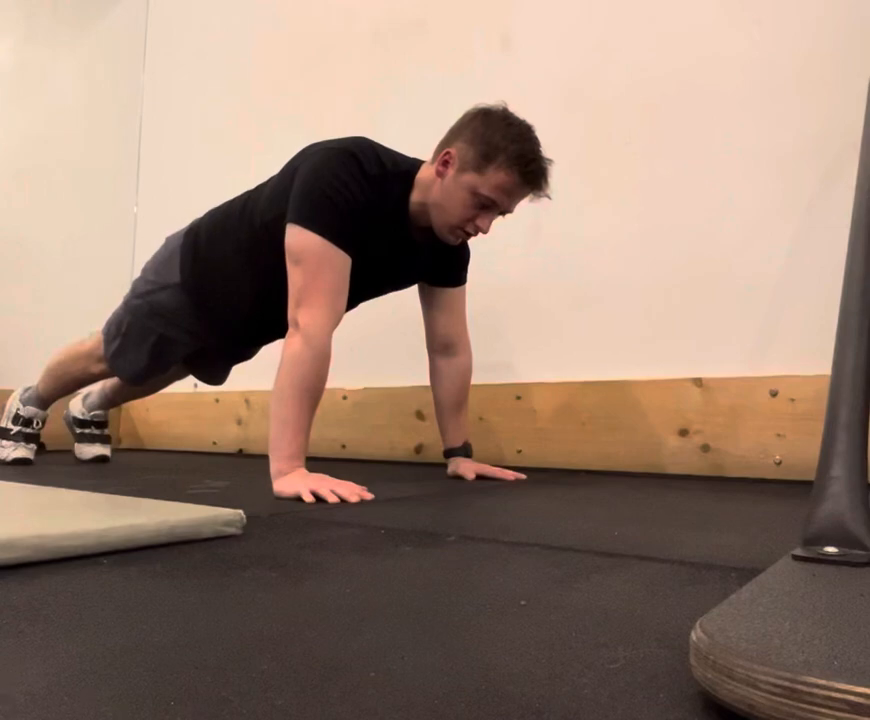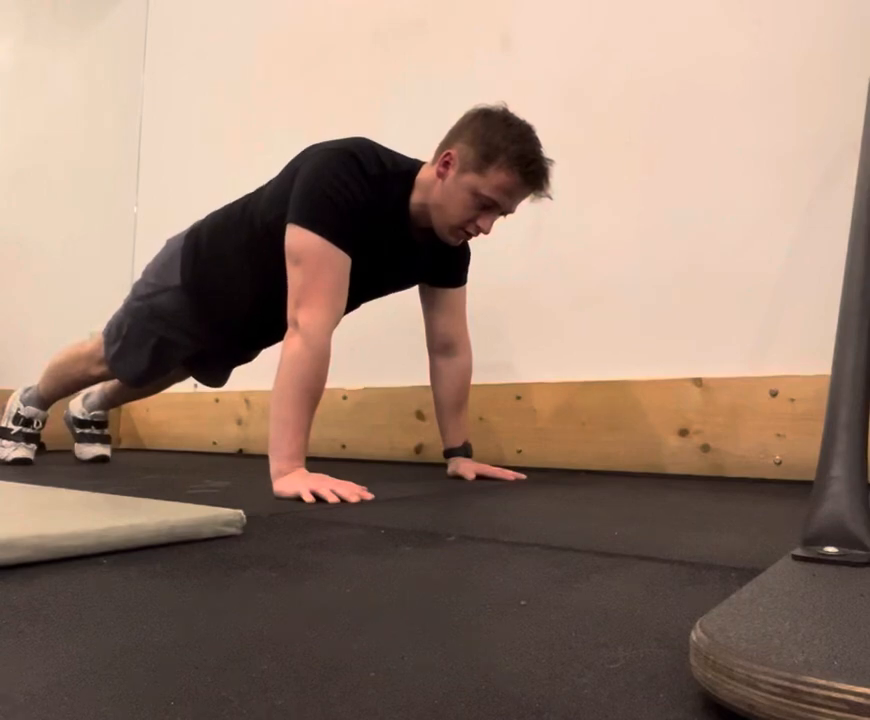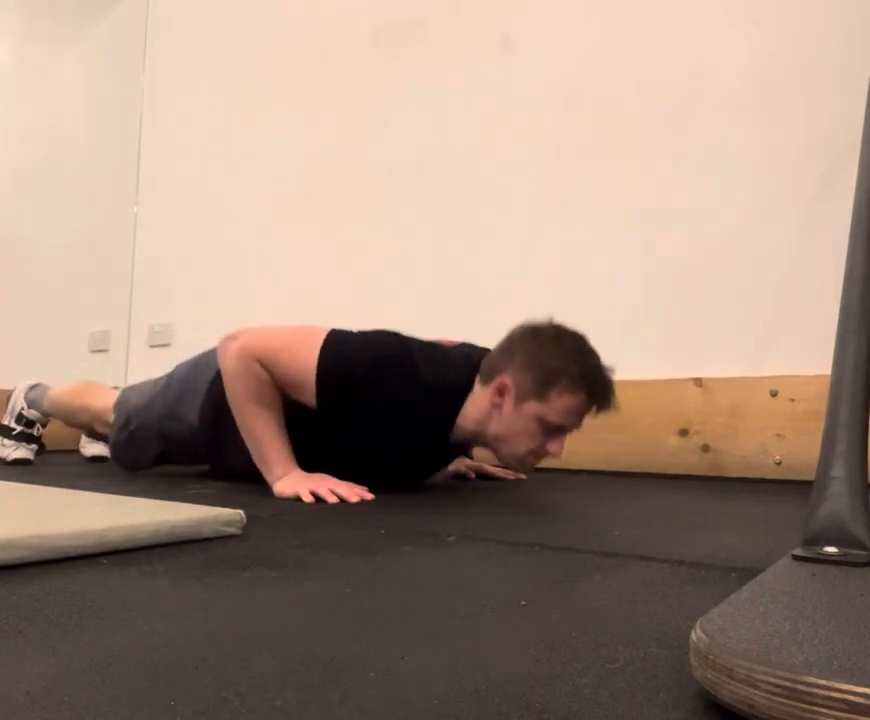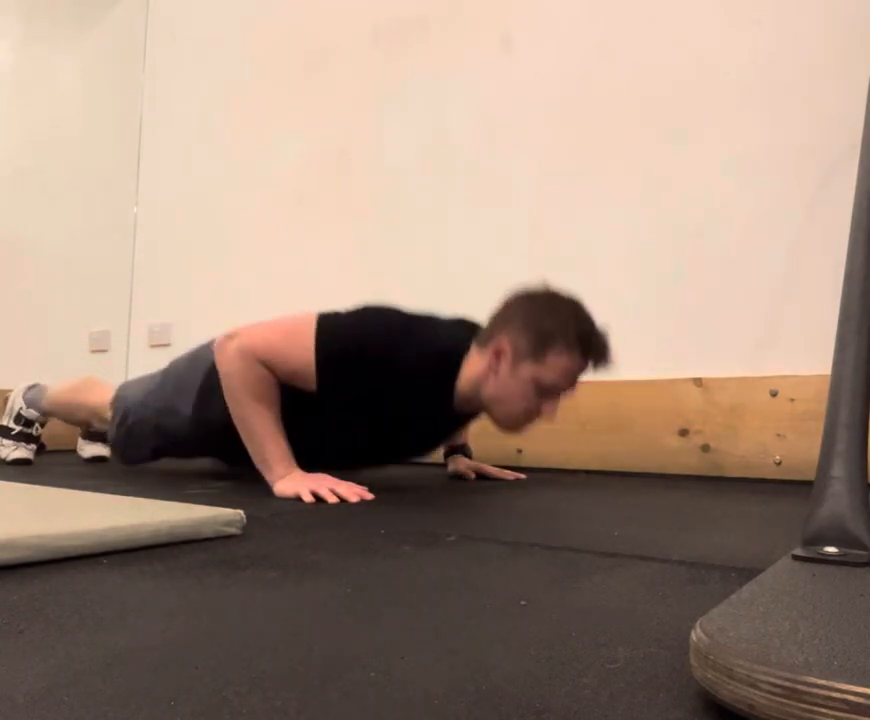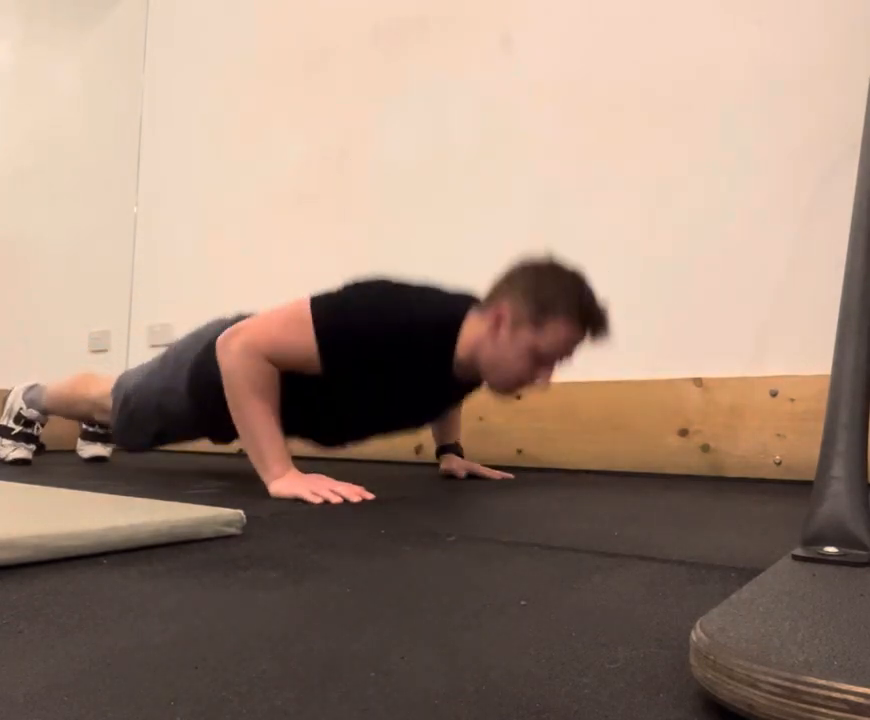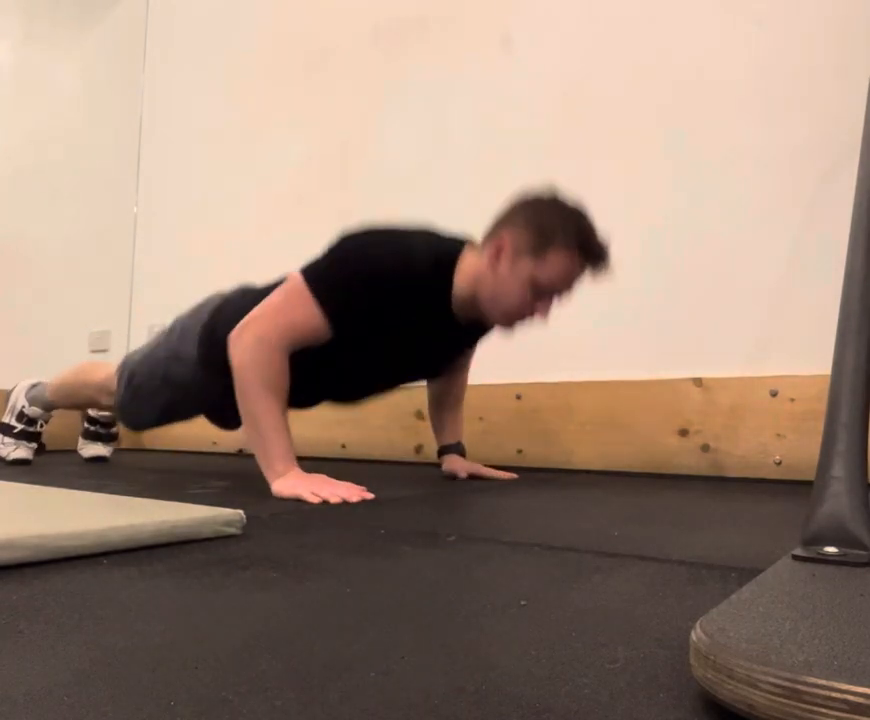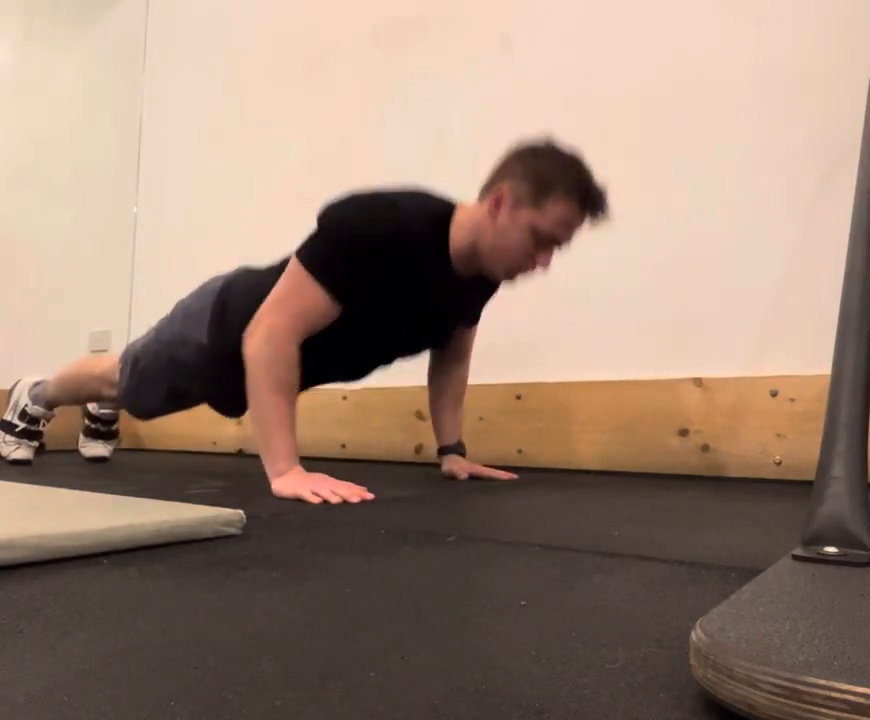
dt=0.7s
person 1, frame 1
left shoulder: (446, 237)
right shoulder: (342, 176)
left elbow: (449, 347)
right elbow: (310, 327)
left wrist: (459, 452)
right wrist: (287, 469)
left hip: (245, 319)
right hip: (194, 277)
left knee: (157, 376)
right knee: (111, 357)
left ankle: (90, 410)
person 1, frame 2
left shoulder: (447, 238)
right shoulder: (344, 177)
left elbow: (449, 347)
right elbow: (310, 328)
left wrist: (458, 451)
right wrist: (287, 469)
left hip: (244, 322)
right hip: (193, 280)
left knee: (158, 378)
right knee: (110, 359)
left ankle: (90, 411)
person 1, frame 3
left shoulder: (474, 378)
right shoulder: (394, 380)
right elbow: (241, 349)
left wrist: (460, 455)
right wrist: (284, 473)
left hip: (271, 397)
right hip: (216, 403)
right knee: (121, 421)
person 1, frame 4
left shoulder: (471, 361)
right shoulder: (393, 349)
right elbow: (239, 349)
left wrist: (455, 450)
right wrist: (283, 473)
left hip: (268, 394)
right hip: (214, 396)
right knee: (121, 418)
left ankle: (61, 411)
person 1, frame 5
left shoulder: (479, 341)
right shoulder: (394, 321)
right elbow: (242, 346)
left wrist: (449, 451)
right wrist: (279, 473)
left hip: (284, 392)
right hip: (217, 369)
right knee: (119, 407)
left ankle: (97, 426)
person 1, frame 6
left shoulder: (475, 294)
right shoulder: (389, 267)
left elbow: (449, 357)
right elbow: (253, 340)
left wrist: (451, 449)
right wrist: (283, 471)
left hip: (260, 350)
right hip: (220, 344)
right knee: (125, 391)
left ankle: (97, 421)
person 1, frame 7
left shoulder: (481, 267)
right shoulder: (378, 230)
left elbow: (450, 355)
right elbow: (268, 335)
left wrist: (451, 449)
right wrist: (283, 469)
left hip: (289, 346)
right hip: (224, 328)
right knee: (125, 381)
left ankle: (98, 415)
